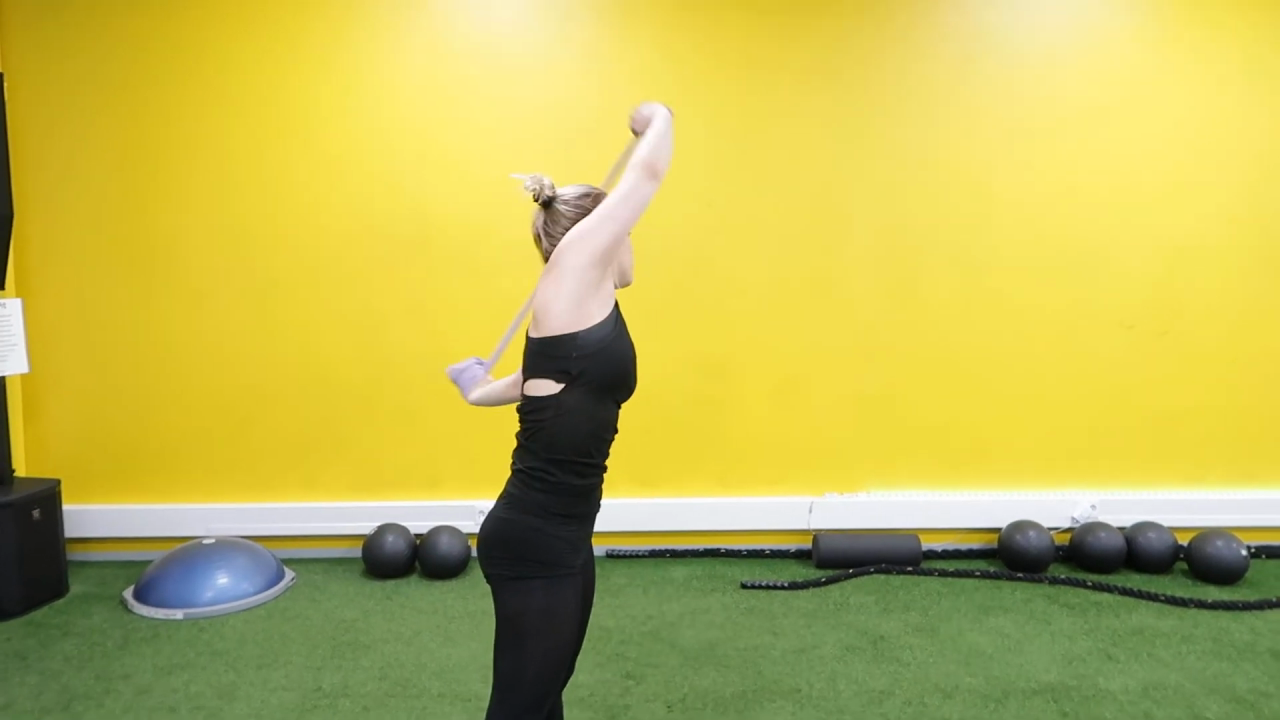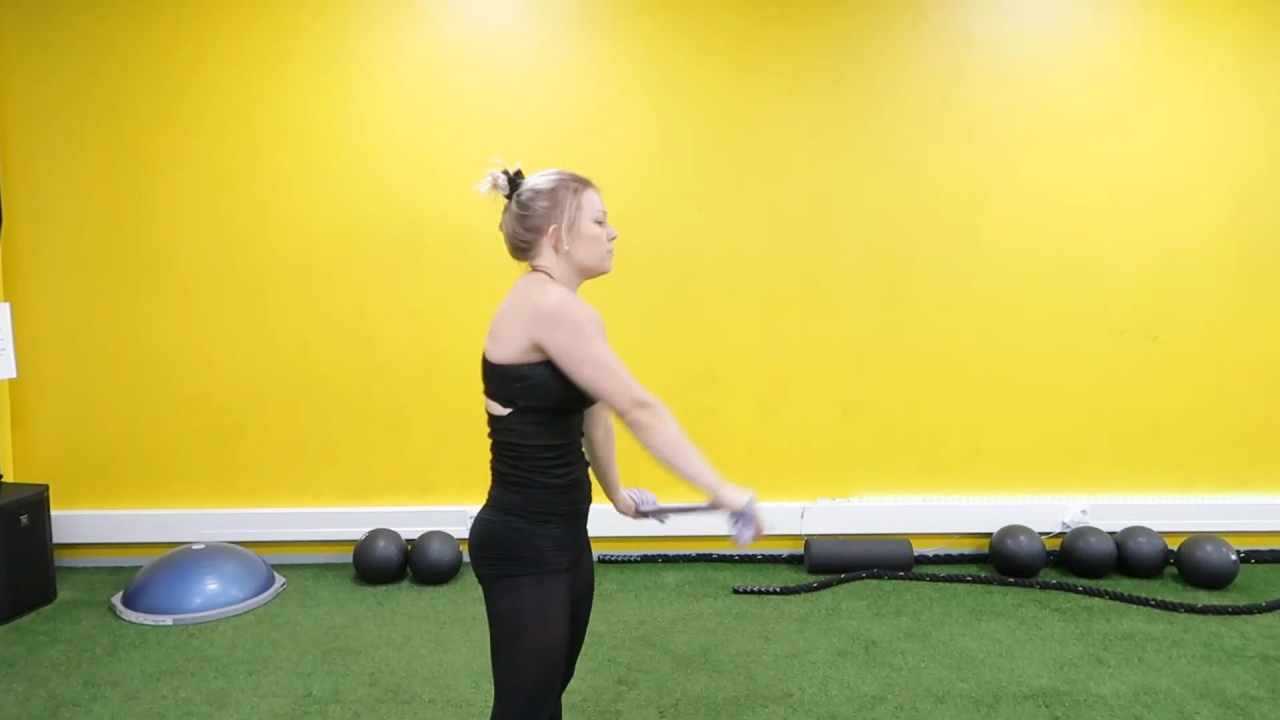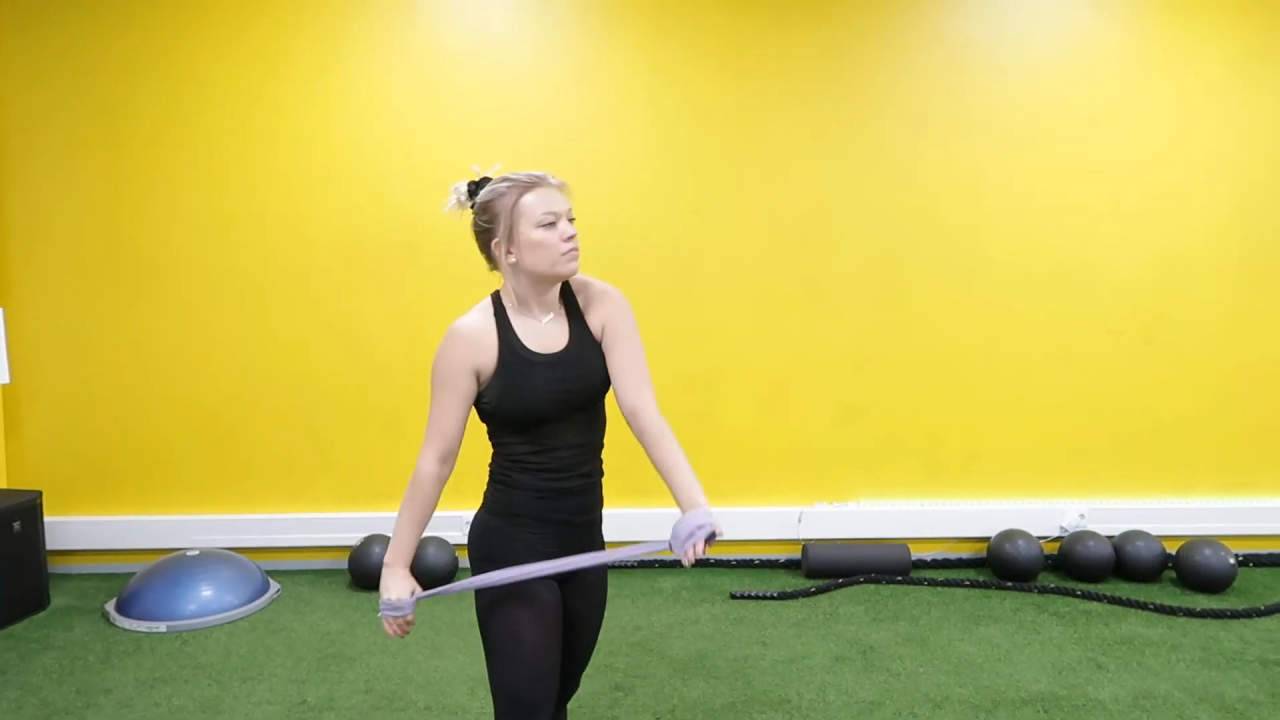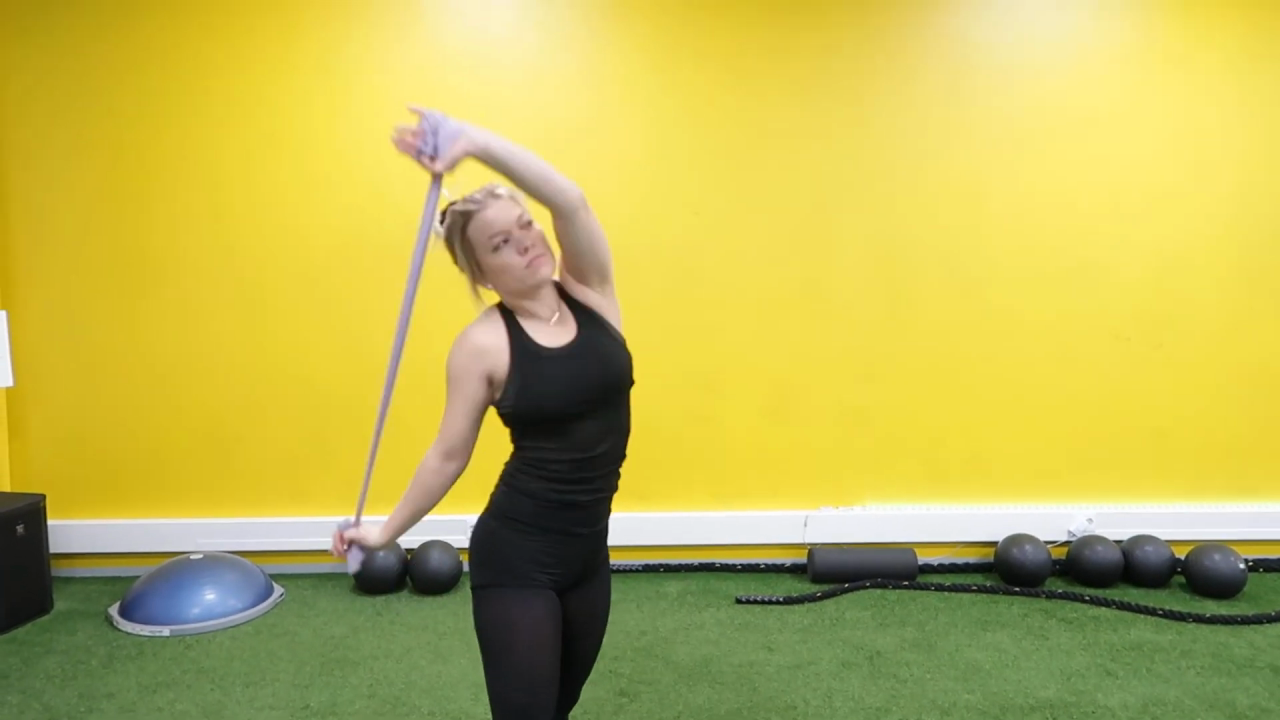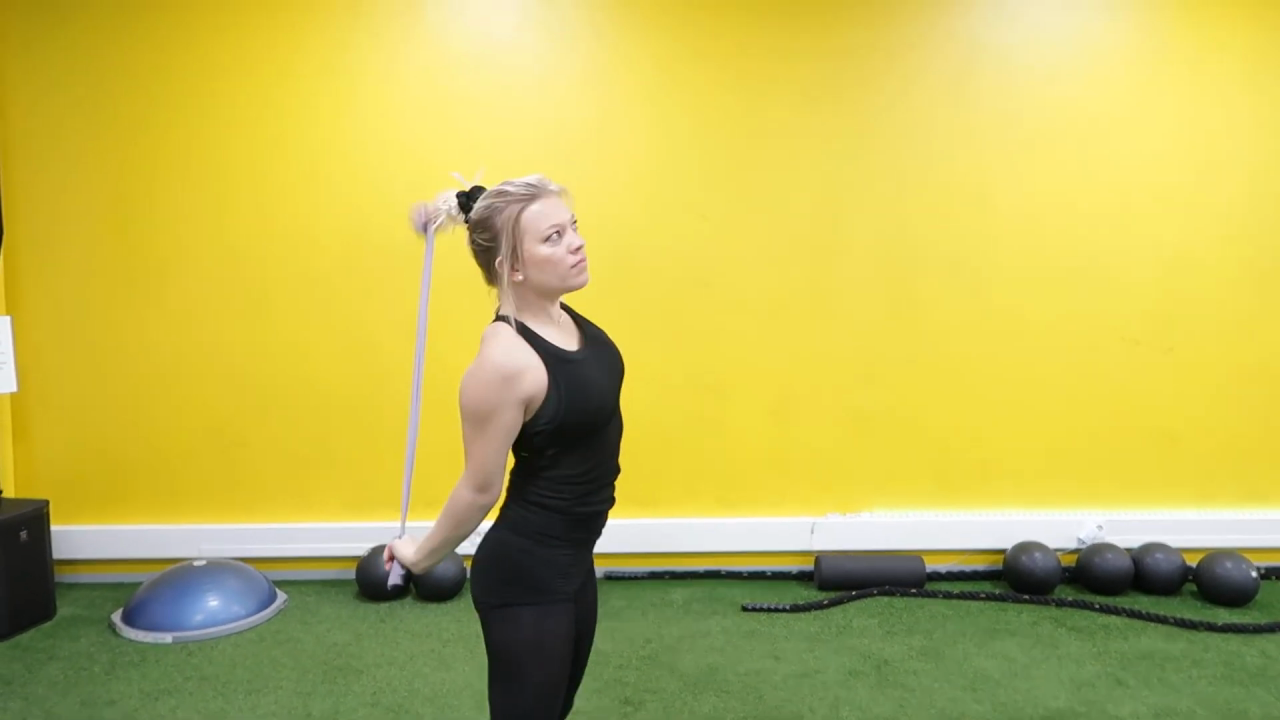
dt=0.5s
person 1, frame 1
left shoulder: (579, 308)
right shoulder: (577, 274)
left elbow: (523, 387)
right elbow: (644, 174)
left wrist: (489, 388)
right wrist: (657, 120)
left hip: (563, 537)
right hip: (535, 541)
person 1, frame 2
left shoulder: (562, 308)
right shoulder: (544, 304)
right elbow: (637, 406)
left wrist: (616, 491)
right wrist: (720, 490)
left hip: (565, 536)
right hip: (521, 544)
person 1, frame 3
left shoulder: (601, 304)
right shoulder: (471, 336)
left elbow: (640, 403)
right elbow: (436, 458)
left wrist: (693, 501)
right wrist: (397, 564)
left hip: (582, 540)
right hip: (513, 549)
person 1, frame 4
left shoulder: (590, 288)
right shoulder: (483, 345)
left elbow: (569, 202)
right elbow: (448, 457)
left wrist: (476, 143)
right wrist: (387, 527)
left hip: (586, 553)
right hip: (515, 558)
person 1, frame 5
left shoulder: (554, 310)
right shoulder: (503, 363)
left elbow: (517, 218)
right elbow: (480, 488)
left wrist: (451, 208)
right wrist: (423, 553)
left hip: (569, 565)
right hip: (525, 575)
